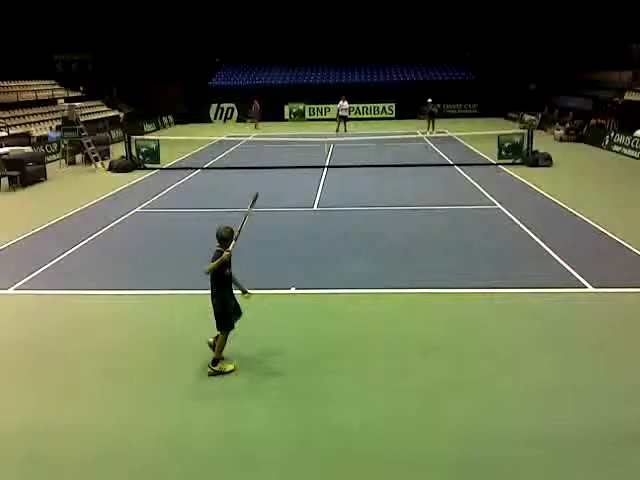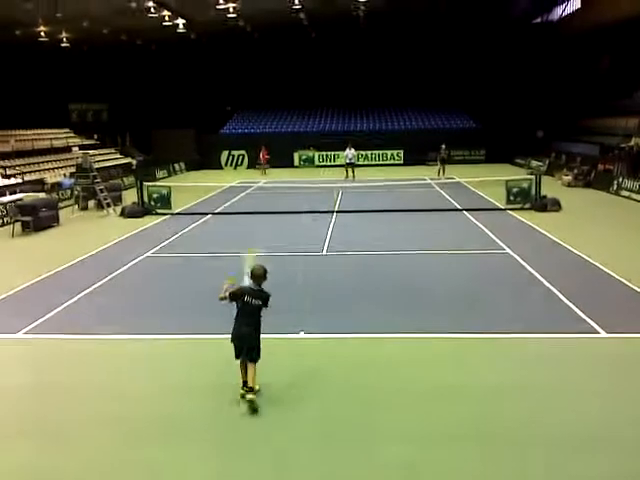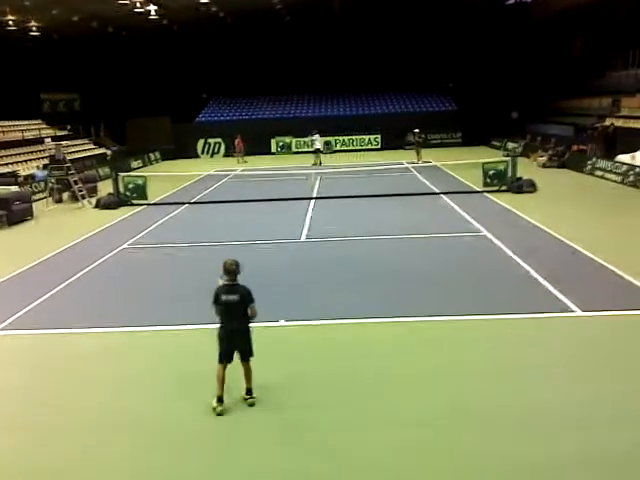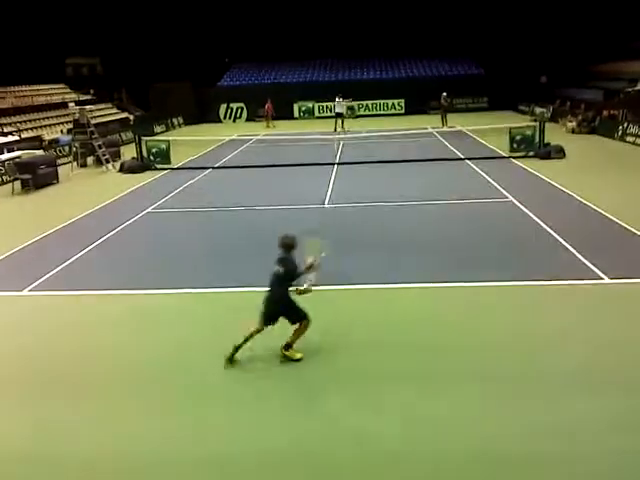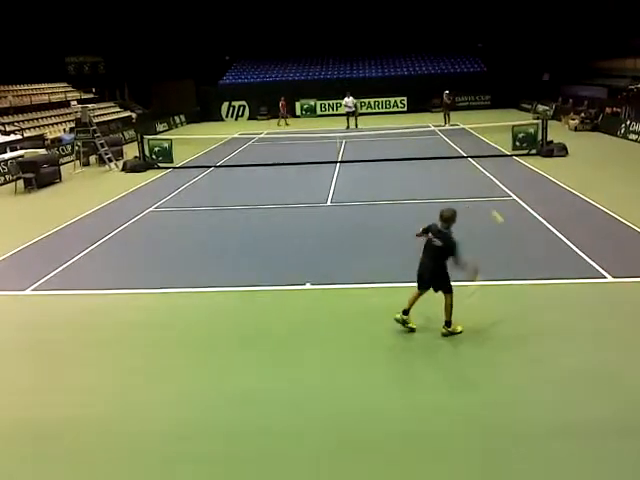
dt=1s
person 1, frame 1
left shoulder: (225, 253)
right shoulder: (218, 256)
right elbow: (208, 270)
left wrist: (241, 288)
right wrist: (222, 259)
left hip: (227, 294)
right hip: (220, 297)
left knee: (235, 316)
right knee: (226, 329)
left ankle: (215, 341)
right ankle: (215, 365)
person 1, frame 2
left shoulder: (241, 291)
right shoulder: (265, 296)
left elbow: (222, 297)
left wrist: (226, 287)
left hip: (238, 331)
right hip: (253, 333)
left knee: (243, 358)
right knee: (253, 362)
left ankle: (246, 386)
right ankle: (250, 393)
person 1, frame 3
left shoulder: (219, 290)
right shoulder: (244, 290)
left elbow: (218, 312)
right elbow: (253, 313)
left hip: (225, 332)
right hip: (242, 332)
left knee: (222, 364)
right knee: (246, 362)
left ankle: (219, 401)
right ankle: (249, 394)
person 1, frame 4
left shoulder: (280, 260)
right shoulder: (290, 264)
right elbow: (298, 291)
left wrist: (307, 267)
right wrist: (307, 289)
left hip: (270, 299)
right hip: (282, 300)
left knee: (260, 327)
right knee: (305, 321)
left ankle: (235, 350)
right ankle: (287, 349)
person 1, frame 5
left shoulder: (432, 227)
right shoulder: (449, 241)
left elbow: (418, 234)
right elbow: (457, 262)
right wrist: (471, 269)
left hip: (423, 265)
right hip: (437, 269)
left knee: (420, 291)
right knee: (448, 294)
left ankle: (404, 315)
right ankle: (448, 327)
